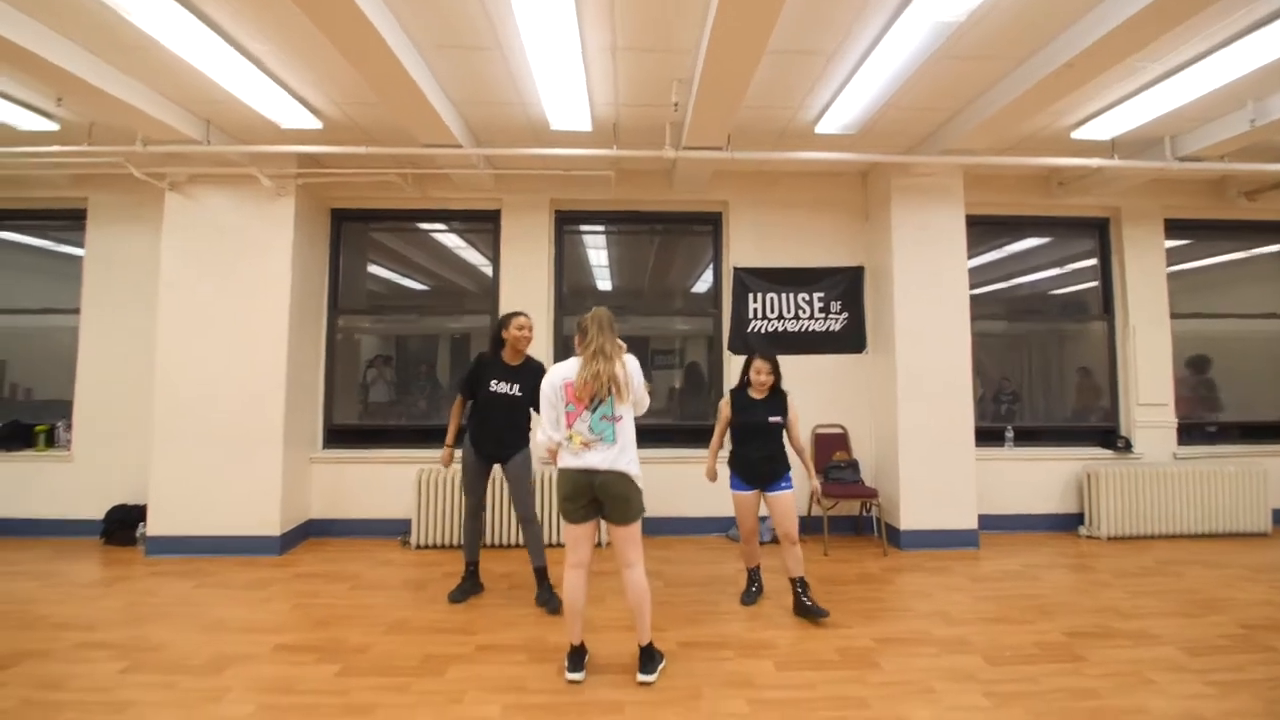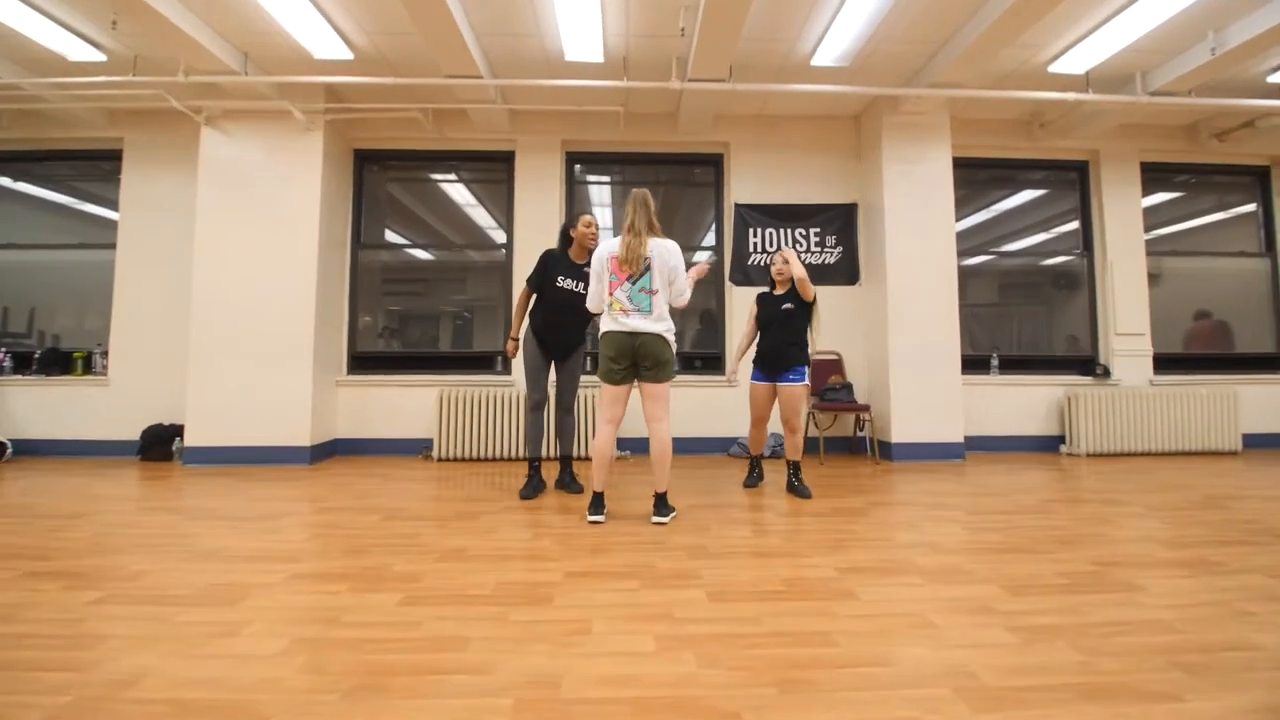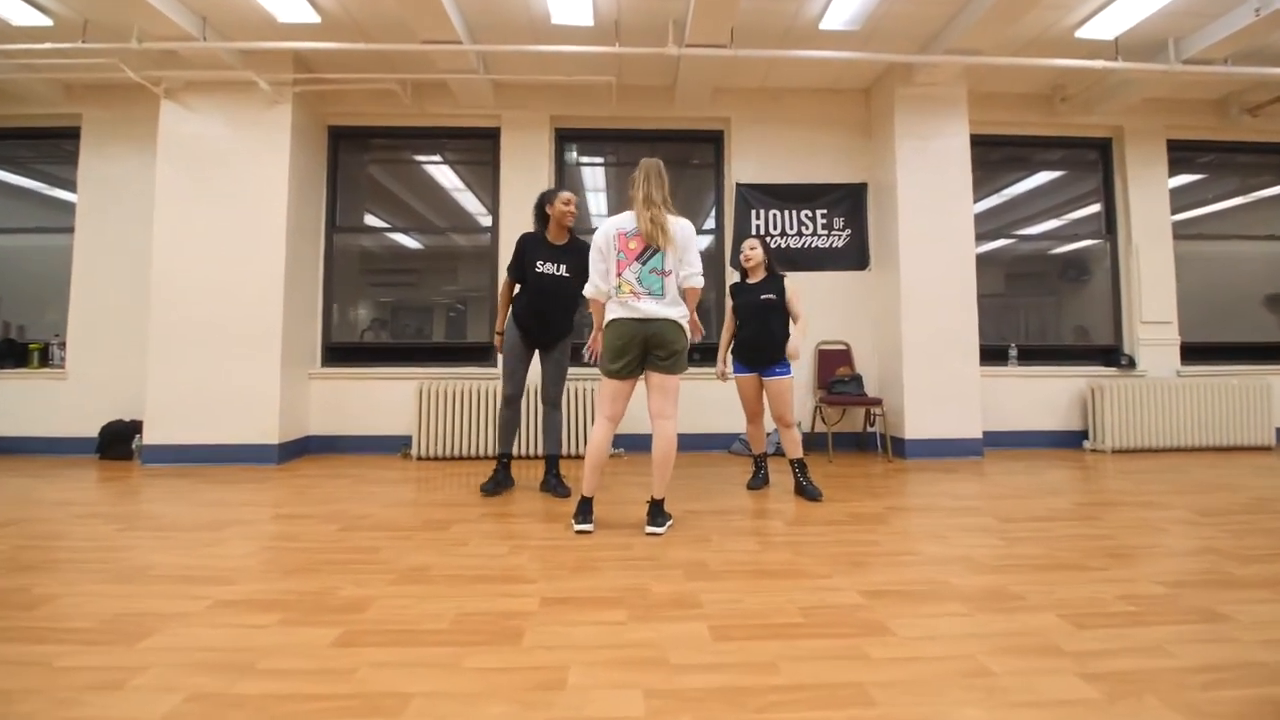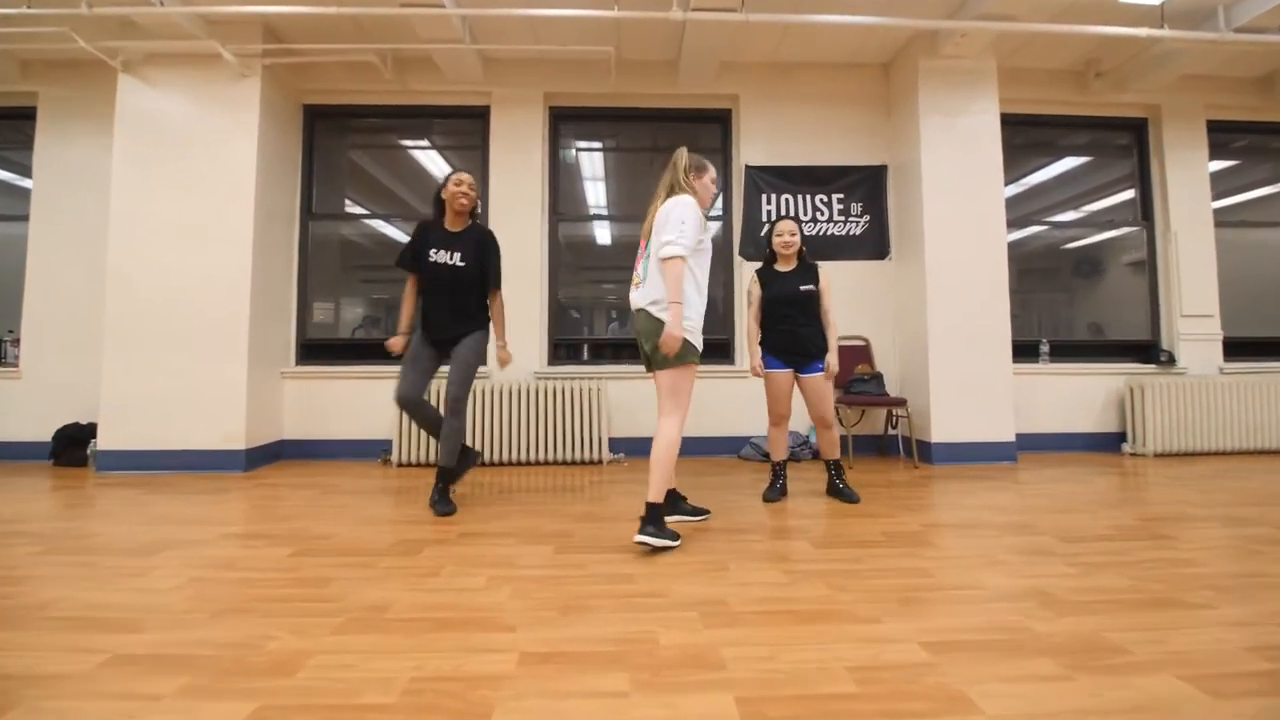
dt=1s
person 1, frame 1
left shoulder: (556, 374)
right shoulder: (628, 366)
left elbow: (549, 437)
right elbow: (641, 407)
left wrist: (557, 452)
left hip: (574, 475)
right hip: (618, 474)
left knee: (576, 564)
right knee: (631, 564)
left ankle: (576, 656)
right ankle: (647, 656)
person 1, frame 2
left shoulder: (605, 250)
right shoulder: (669, 249)
left elbow: (594, 305)
right elbow: (679, 300)
right wrist: (693, 276)
left hip: (616, 339)
right hip: (655, 339)
left knee: (608, 421)
right knee: (658, 421)
left ankle: (597, 502)
right ankle: (661, 503)
person 1, frame 3
left shoulder: (609, 229)
right shoulder: (682, 227)
left elbow: (596, 290)
right elbow: (693, 282)
left wrist: (597, 332)
right wrist: (691, 316)
left hip: (622, 326)
right hip: (668, 326)
left knee: (607, 418)
right knee: (663, 418)
left ankle: (584, 508)
right ankle: (657, 511)
person 1, frame 4
left shoulder: (665, 211)
right shoulder: (684, 205)
right elbow: (672, 255)
right wrist: (675, 313)
left hip: (655, 319)
right hip: (668, 320)
left knee: (672, 414)
right knee: (672, 415)
left ankle: (668, 497)
person 2, frame 1
left shoulder: (535, 371)
right shoulder: (484, 363)
right elbow: (461, 402)
right wrist: (449, 443)
left hip: (516, 448)
right hip: (477, 446)
left knee: (527, 514)
right knee: (473, 510)
left ankle: (544, 586)
right ankle: (471, 576)
person 2, frame 2
right shoulder: (551, 259)
right elbow: (526, 294)
right wrist: (514, 336)
left hip: (572, 345)
right hip: (538, 339)
left knee: (566, 405)
right knee: (536, 402)
left ankle: (566, 472)
right ankle: (534, 474)
person 2, frame 3
left shoulder: (581, 250)
right shoulder: (528, 243)
right elbow: (508, 285)
right wrist: (499, 328)
left hip: (559, 335)
right hip: (520, 328)
left knee: (552, 400)
right knee: (511, 395)
left ankle: (552, 473)
right ankle: (503, 469)
person 2, frame 4
left shoulder: (482, 238)
right shoulder: (425, 231)
left elbow: (494, 294)
right elbow: (412, 284)
left wrist: (501, 342)
right wrist: (402, 332)
left hip: (470, 332)
right hip: (428, 330)
left knee: (454, 401)
right knee: (406, 397)
left ankle: (441, 487)
right ankle: (458, 452)
person 3, frame 1
left shoulder: (783, 401)
right shoulder: (733, 400)
left elbow: (796, 439)
right elbow: (720, 433)
left wrist: (812, 473)
right wrist: (711, 463)
left hip: (778, 476)
right hip: (743, 475)
left knee: (789, 535)
right knee: (748, 534)
left ankle: (802, 596)
right ankle: (754, 581)
person 3, frame 2
left shoulder: (802, 295)
right shoulder: (762, 299)
left elbow: (802, 275)
right elbow: (750, 333)
left wrist: (790, 252)
right wrist: (735, 362)
left hip: (793, 367)
right hip: (763, 367)
left knee: (792, 424)
right knee: (757, 422)
left ankle: (794, 477)
right ankle: (755, 468)
person 3, frame 3
left shoulder: (780, 283)
right shoulder: (735, 289)
left elbow: (799, 317)
right elbow: (729, 327)
left wrist: (795, 339)
right wrist: (721, 360)
left hip: (776, 360)
right hip: (744, 360)
left knee: (785, 419)
right knee: (753, 417)
left ankle: (801, 477)
right ankle: (760, 469)
person 3, frame 4
left shoulder: (814, 272)
right shoulder: (761, 276)
left elbow: (826, 315)
right elbow: (754, 318)
left wrist: (833, 351)
right wrist: (754, 353)
left hip: (813, 354)
right hip: (777, 355)
left knee: (824, 419)
right knee: (778, 418)
left ankle: (836, 479)
right ankle: (778, 479)
